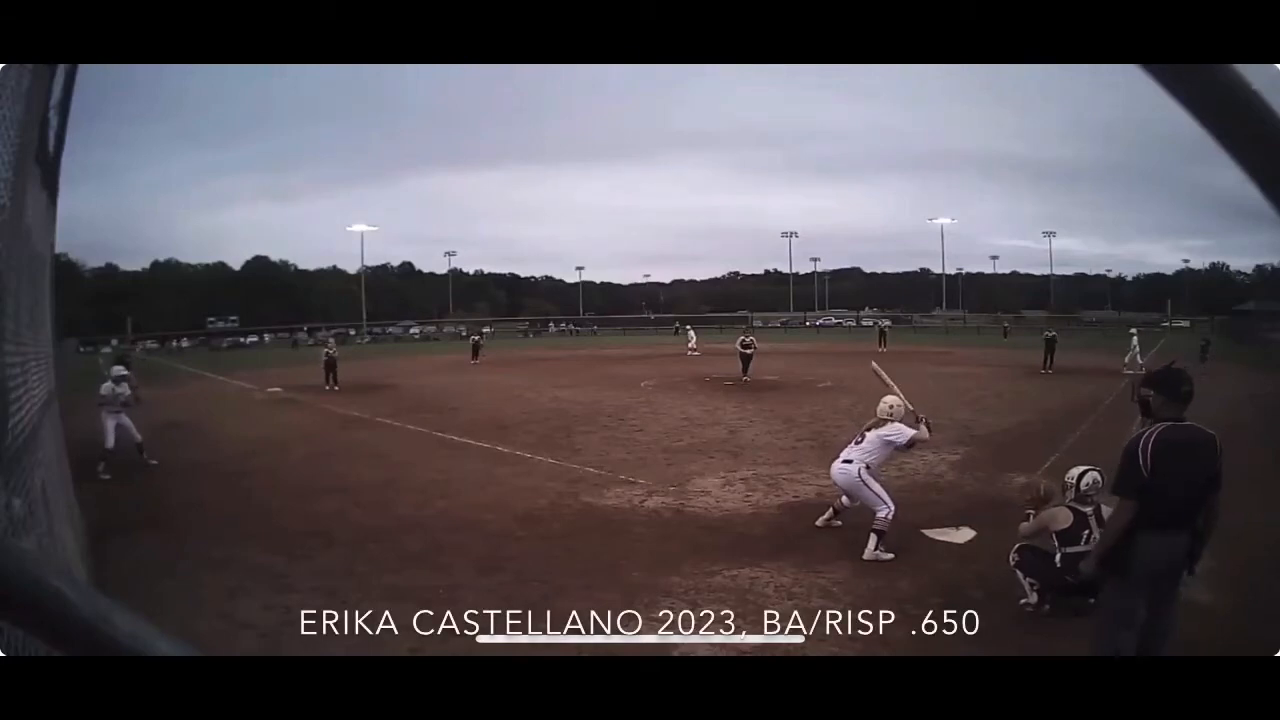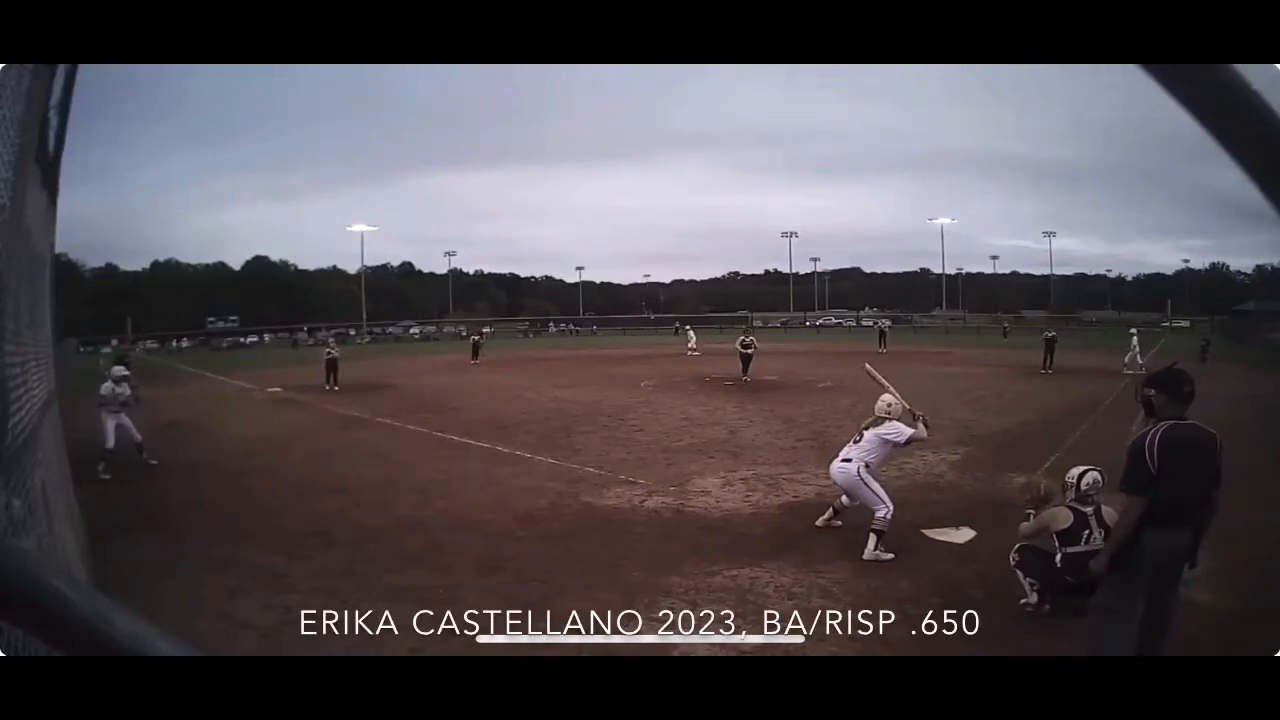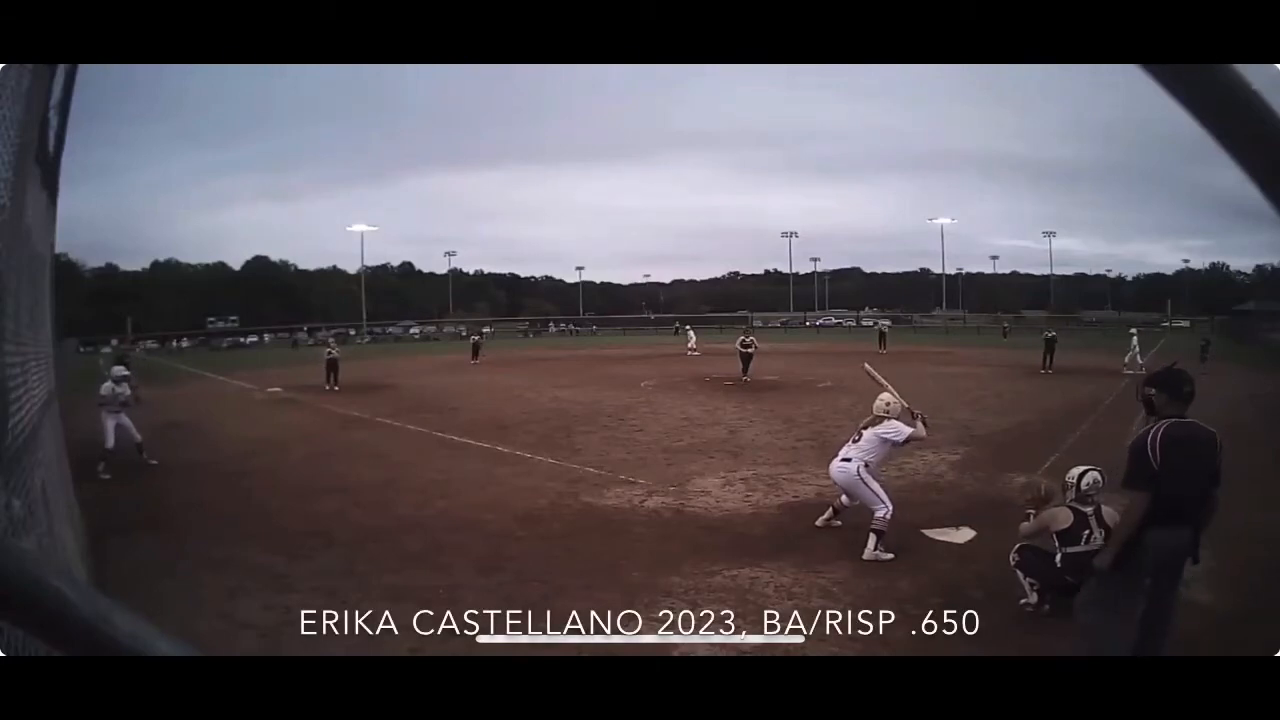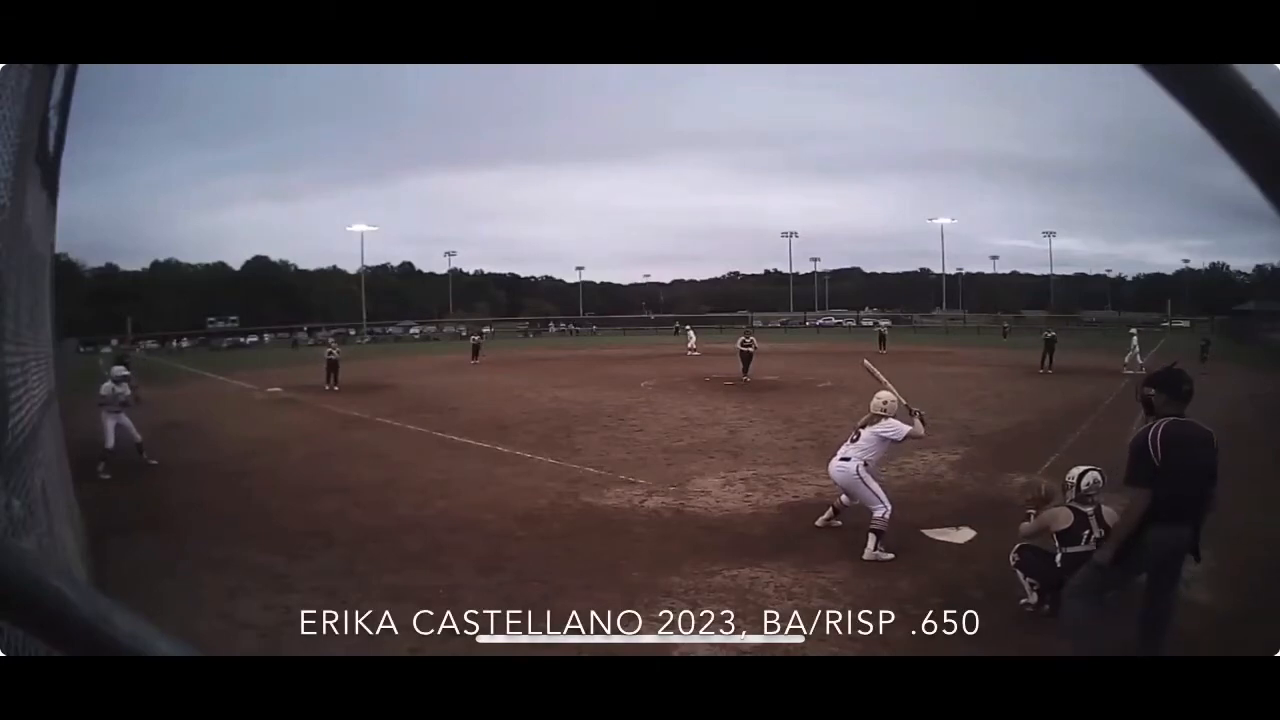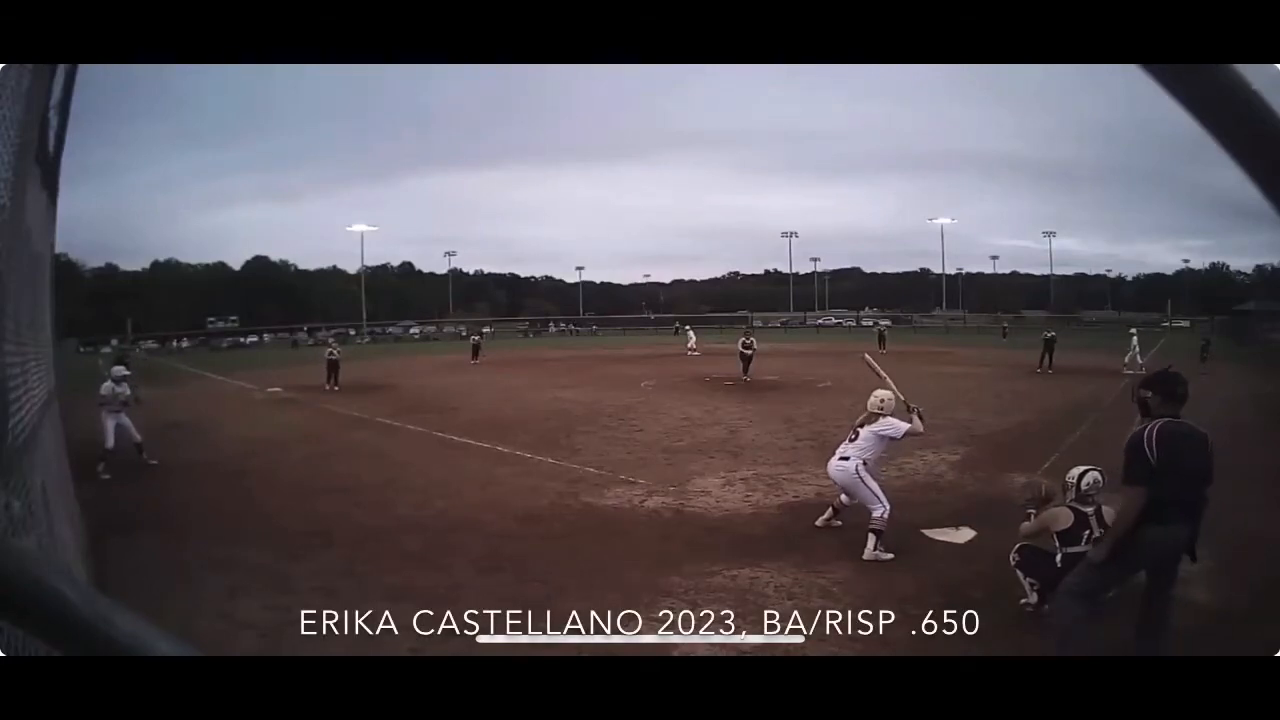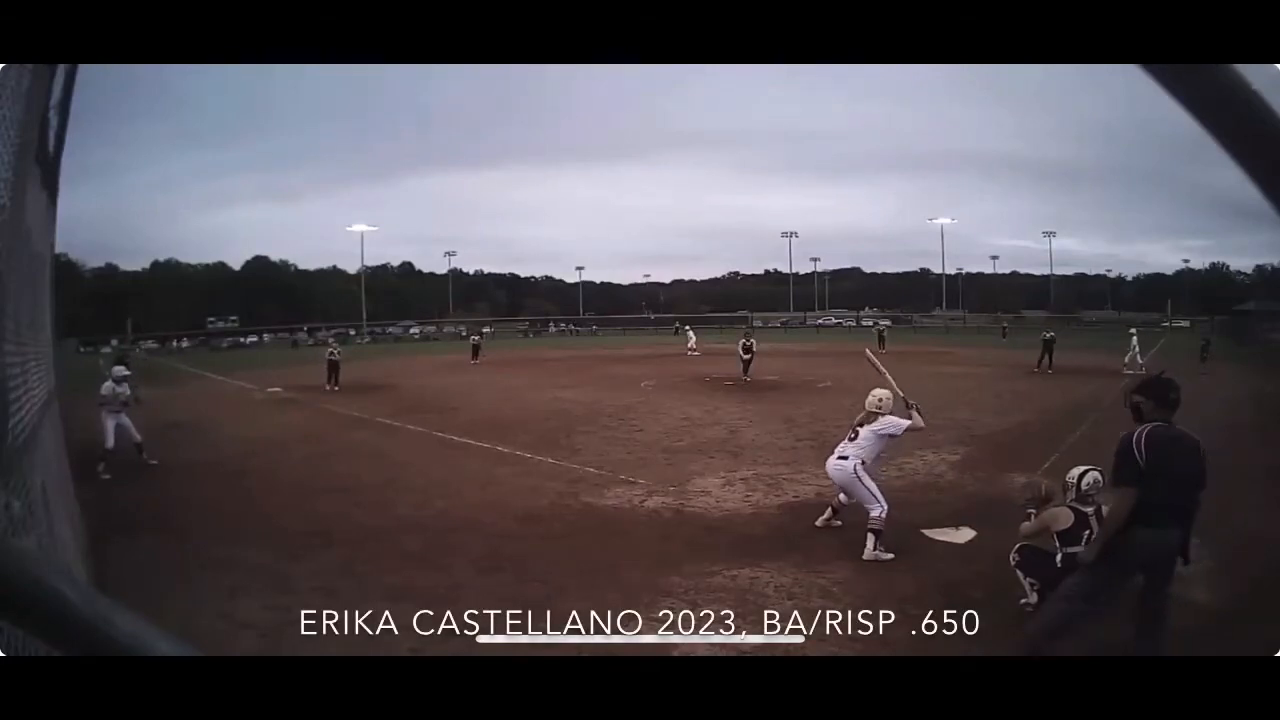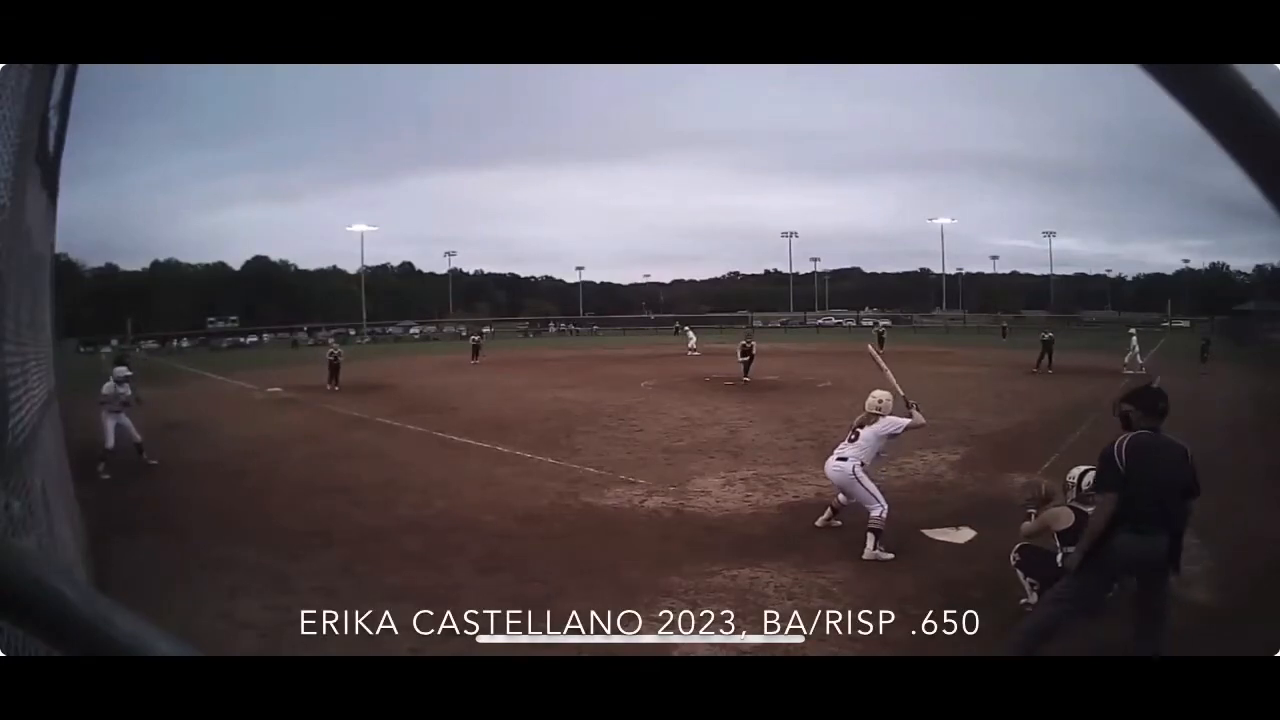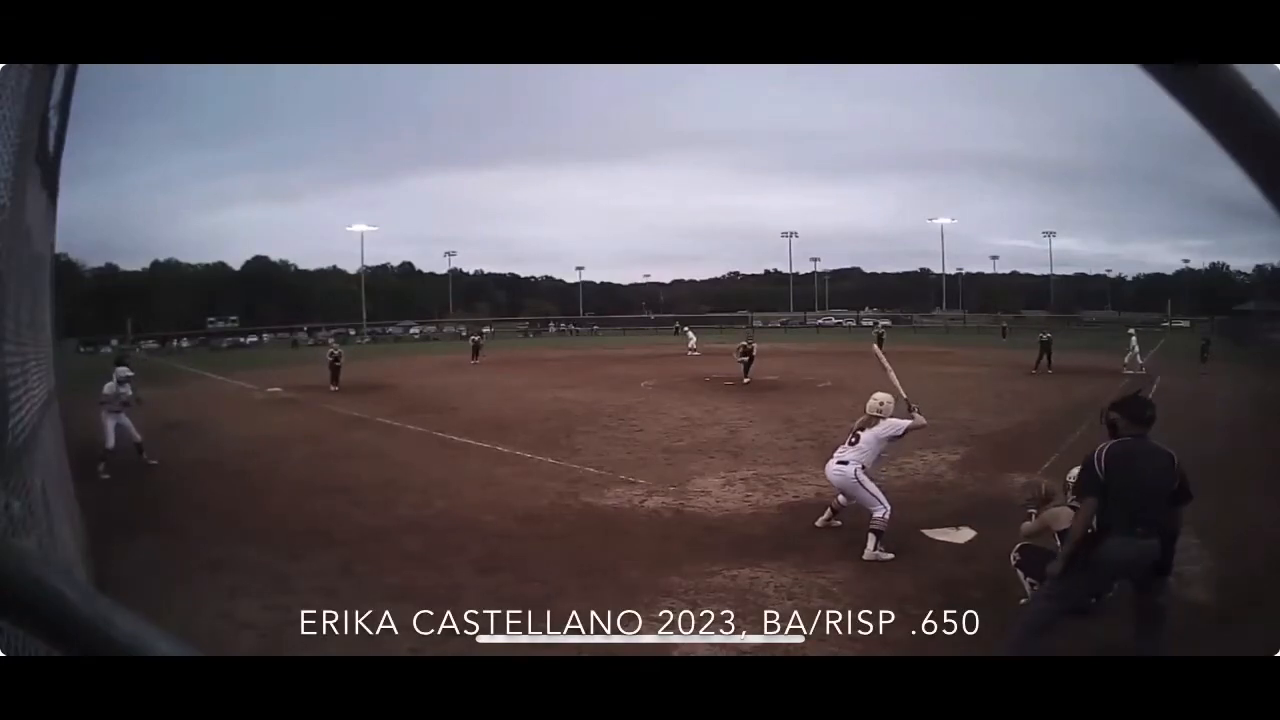
dt=0.1s
person 1, frame 1
left shoulder: (1145, 443)
right shoulder: (1209, 442)
left elbow: (1125, 512)
right elbow: (1212, 506)
left wrist: (1094, 558)
right wrist: (1196, 548)
left hip: (1140, 546)
right hip: (1180, 546)
left knee: (1117, 627)
right knee: (1160, 615)
person 1, frame 2
left shoulder: (1149, 441)
right shoulder: (1210, 440)
left elbow: (1135, 508)
right elbow: (1212, 501)
left wrist: (1105, 555)
right wrist: (1194, 540)
left hip: (1144, 541)
right hip: (1181, 541)
left knee: (1113, 616)
right knee: (1159, 611)
person 1, frame 3
left shoulder: (1151, 439)
right shoulder: (1210, 439)
left elbow: (1139, 506)
right elbow: (1212, 498)
left wrist: (1110, 552)
left hip: (1146, 539)
right hip: (1182, 538)
left knee: (1095, 604)
right knee: (1161, 607)
person 1, frame 4
left shoulder: (1151, 437)
right shoulder: (1207, 438)
left elbow: (1139, 502)
right elbow: (1208, 497)
left wrist: (1110, 548)
left hip: (1147, 536)
right hip: (1182, 537)
left knee: (1080, 592)
right knee: (1160, 604)
left ankle: (1090, 653)
person 1, frame 5
left shoulder: (1146, 436)
right shoulder: (1201, 440)
left elbow: (1135, 502)
right elbow: (1202, 497)
left wrist: (1105, 545)
left hip: (1143, 534)
right hip: (1179, 534)
left knee: (1074, 593)
right knee: (1158, 603)
left ankle: (1067, 650)
person 1, frame 6
left shoulder: (1136, 440)
right shoulder: (1193, 445)
left elbow: (1124, 503)
right elbow: (1194, 501)
left wrist: (1095, 547)
left hip: (1134, 536)
right hip: (1171, 538)
left knee: (1073, 597)
right knee: (1155, 604)
left ankle: (1033, 647)
person 1, frame 7
left shoulder: (1121, 447)
right shoulder: (1182, 453)
left elbow: (1107, 507)
right elbow: (1185, 509)
left wrist: (1080, 552)
left hip: (1121, 543)
right hip: (1161, 545)
left knee: (1063, 601)
right knee: (1152, 604)
left ankle: (1022, 648)
person 1, frame 8
left shoulder: (1104, 454)
right shoulder: (1169, 460)
left elbow: (1086, 512)
right elbow: (1175, 516)
left wrist: (1062, 558)
right wrist: (1165, 550)
left hip: (1109, 546)
right hip: (1152, 548)
left knee: (1052, 599)
right knee: (1151, 604)
left ankle: (1019, 648)
